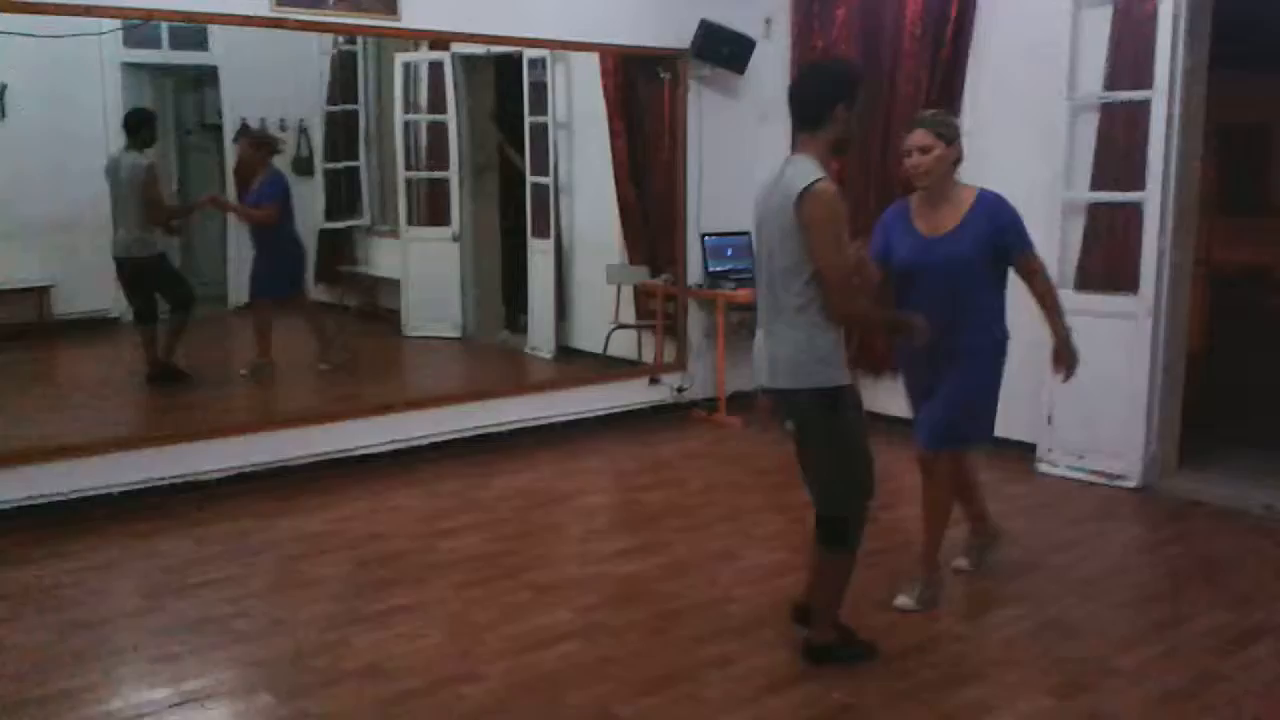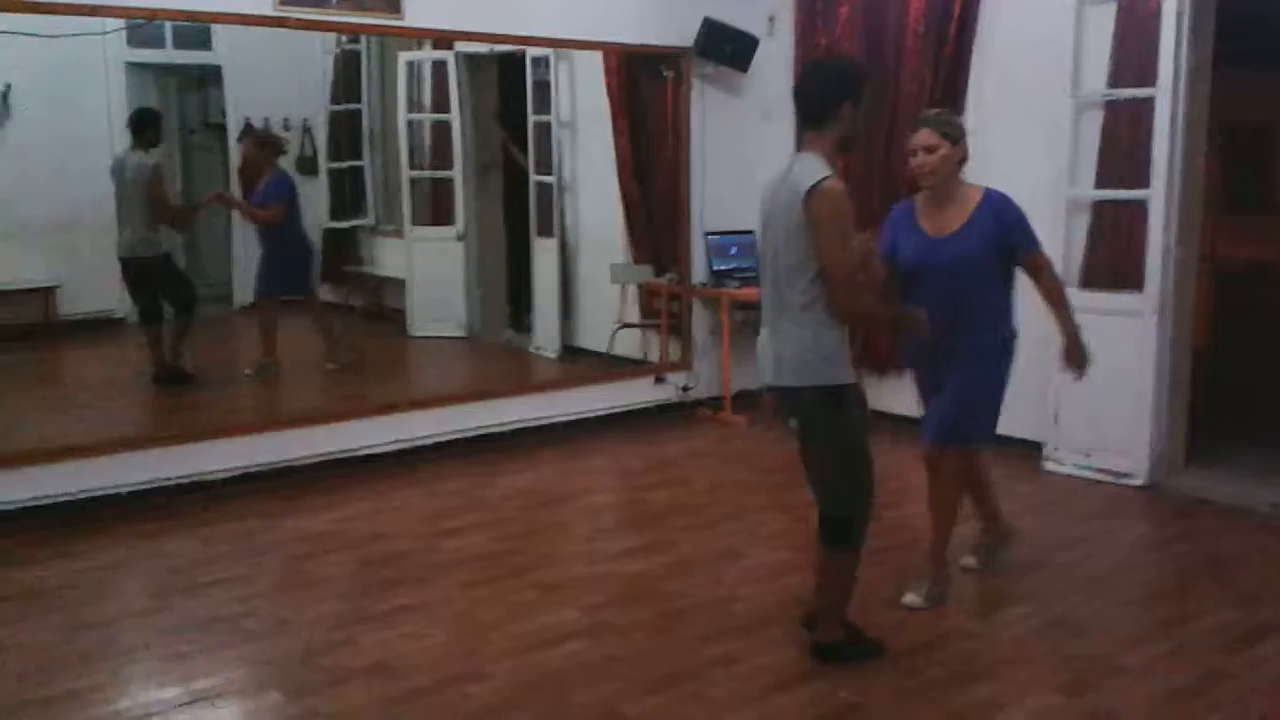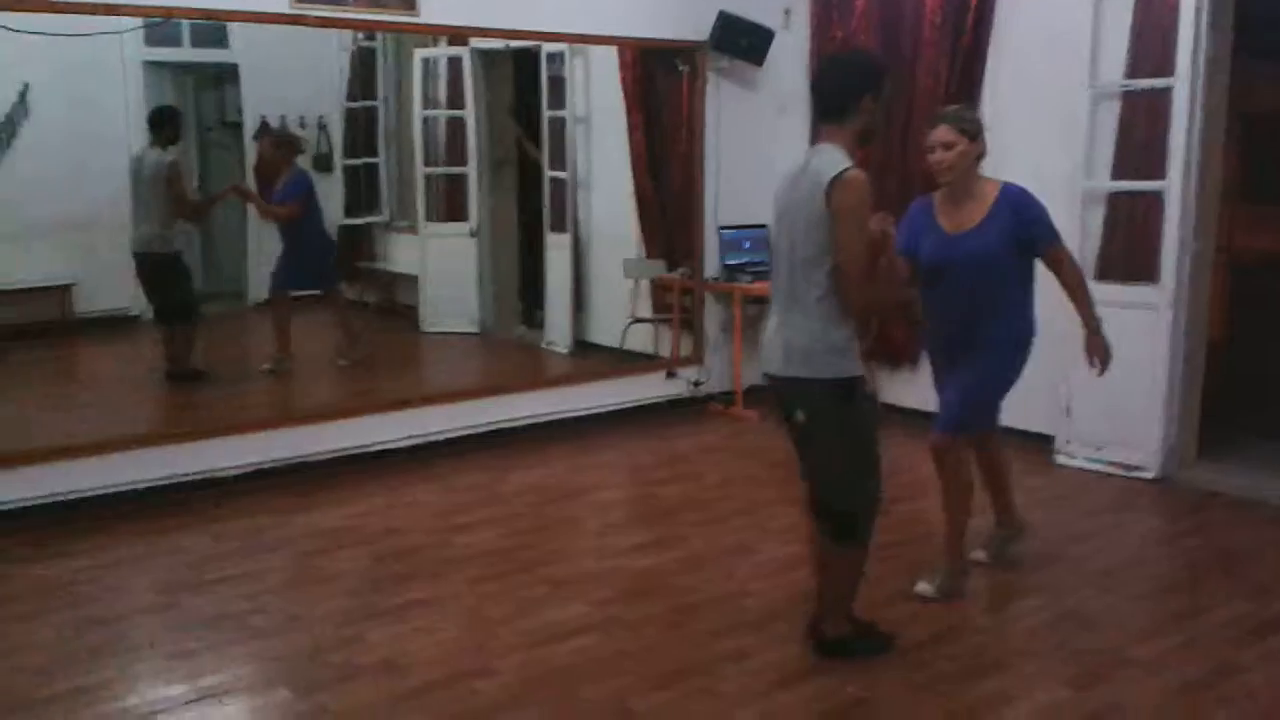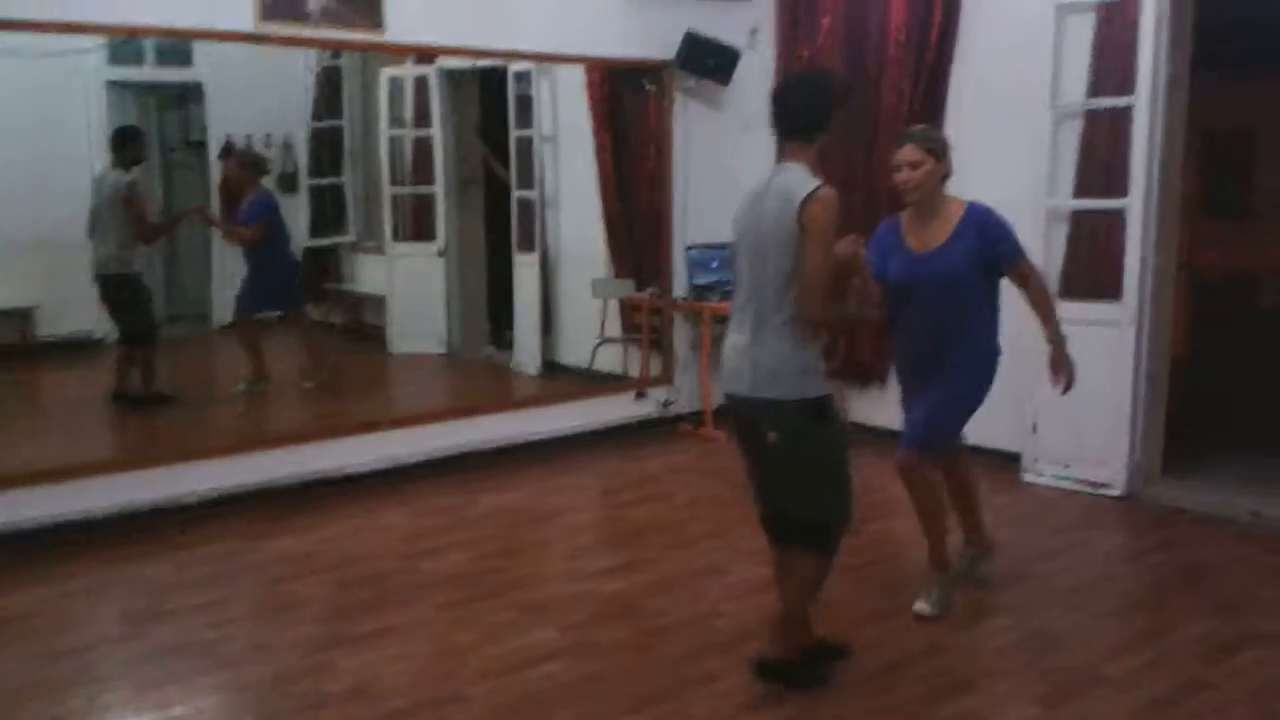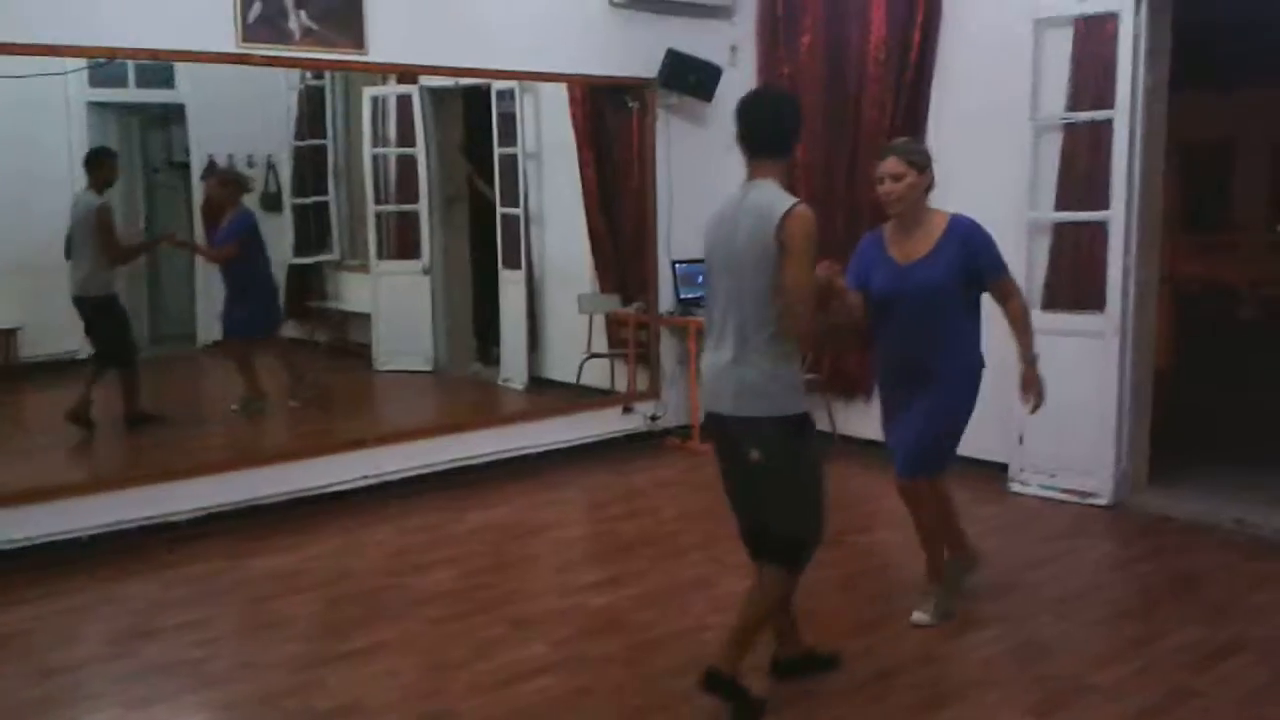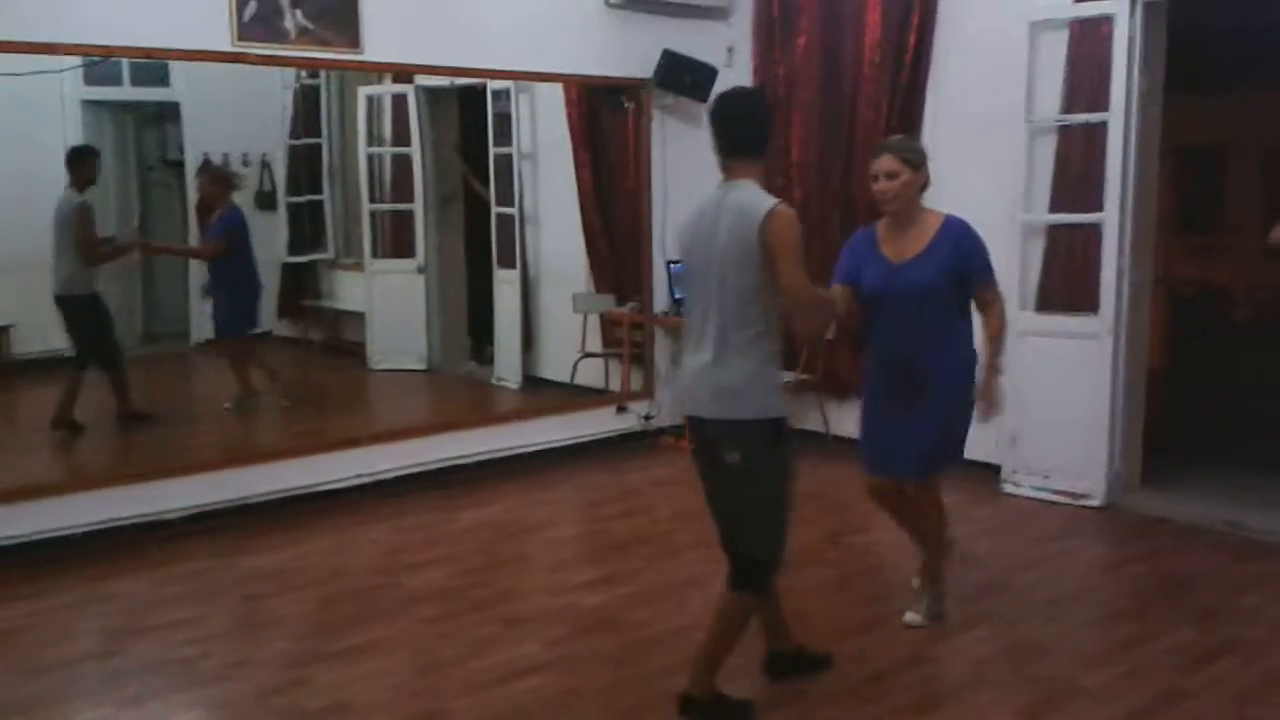
dt=0.1s
person 1, frame 1
left shoulder: (778, 184)
right shoulder: (820, 193)
right elbow: (842, 305)
left wrist: (854, 266)
right wrist: (901, 321)
left hip: (787, 368)
right hip: (813, 374)
left knee: (842, 491)
right knee: (845, 501)
left ankle: (817, 602)
right ankle: (823, 631)
person 1, frame 2
left shoulder: (785, 181)
right shoulder: (827, 190)
right elbow: (846, 303)
left wrist: (859, 262)
right wrist: (903, 314)
left hip: (792, 366)
right hip: (817, 372)
left knee: (841, 492)
right knee: (848, 500)
left ankle: (827, 610)
right ankle: (830, 629)
person 1, frame 3
left shoulder: (795, 177)
right shoulder: (847, 180)
right elbow: (855, 294)
left wrist: (871, 238)
left hip: (784, 360)
right hip: (824, 366)
left knee: (829, 493)
right knee: (854, 498)
left ankle: (833, 613)
right ankle: (836, 624)
person 1, frame 4
left shoulder: (756, 196)
right shoulder: (817, 198)
right elbow: (812, 312)
left wrist: (833, 260)
left hip: (743, 380)
right hip: (790, 385)
left knee: (783, 514)
right knee: (826, 513)
left ankle: (796, 635)
right ankle: (785, 647)
person 1, frame 5
left shoulder: (722, 216)
right shoulder: (792, 216)
right elbow: (799, 327)
left hip: (720, 399)
right hip: (770, 401)
left knee: (764, 533)
right knee: (796, 536)
left ankle: (789, 648)
right ankle: (726, 666)
person 1, frame 6
left shoulder: (695, 217)
right shoulder: (774, 217)
right elbow: (807, 325)
right wrist: (825, 303)
left hip: (699, 401)
right hip: (748, 405)
left knee: (743, 539)
right knee: (756, 551)
left ankle: (782, 646)
person 2, frame 1
left shoulder: (990, 210)
right shoulder: (895, 218)
left elbow: (1034, 275)
left wrist: (1061, 335)
left hip: (972, 355)
right hip: (918, 354)
left knee: (933, 456)
right knee: (948, 449)
left ankle: (928, 572)
right ankle: (983, 529)
person 2, frame 2
left shoulder: (995, 210)
right shoulder: (902, 217)
left elbow: (1042, 273)
left wrist: (1071, 334)
left hip: (979, 352)
right hip: (926, 351)
left knee: (939, 453)
right knee: (958, 447)
left ankle: (936, 570)
right ankle: (994, 528)
person 2, frame 3
left shoulder: (1014, 204)
right shoulder: (920, 214)
left elbow: (1063, 265)
left wrist: (1091, 325)
left hip: (997, 345)
right hip: (947, 347)
left knee: (945, 443)
right knee: (979, 435)
left ankle: (953, 561)
right ankle: (1009, 522)
person 2, frame 4
left shoulder: (979, 223)
right shoulder: (888, 234)
left elbow: (1029, 282)
left wrist: (1056, 343)
left hip: (964, 365)
right hip: (915, 366)
left knee: (912, 462)
right knee: (945, 454)
left ankle: (942, 573)
right ankle: (977, 542)
person 2, frame 5
left shoulder: (964, 235)
right shoulder: (871, 245)
left elbow: (1010, 297)
right elbow: (855, 314)
left wrist: (1028, 360)
right wrist: (831, 289)
left hip: (948, 380)
right hip: (896, 380)
left knee: (917, 482)
right knee: (917, 480)
left ankle: (940, 581)
right ankle: (962, 552)
person 2, frame 6
left shoulder: (955, 236)
right shoulder: (862, 243)
left elbow: (991, 306)
right elbow: (839, 307)
left wrist: (990, 370)
left hip: (943, 382)
right hip: (885, 382)
left knee: (920, 482)
right knee: (881, 485)
left ankle: (933, 582)
right ankle: (935, 545)
person 3, frame 1
left shoulder: (112, 164)
right shoulder: (145, 166)
right elbow: (159, 213)
left wrist: (163, 224)
right wrist: (194, 206)
left hip: (121, 252)
right hip: (146, 251)
left knee: (143, 311)
right knee: (183, 298)
left ankle: (154, 365)
right ankle: (164, 359)
person 3, frame 2
left shoulder: (118, 164)
right shoulder: (151, 165)
right elbow: (166, 213)
left wrist: (174, 218)
right wrist: (201, 204)
left hip: (126, 252)
right hip: (150, 251)
left knee: (149, 312)
right knee: (186, 302)
left ankle: (160, 365)
right ankle: (171, 362)
person 3, frame 3
left shoulder: (137, 161)
right shoulder: (169, 163)
right elbow: (188, 210)
left wrist: (187, 214)
right wrist: (218, 196)
left hip: (141, 247)
right hip: (162, 248)
left knee: (164, 309)
right knee: (186, 307)
left ankle: (174, 362)
right ankle: (181, 365)
person 3, frame 4
left shoulder: (100, 181)
right shoulder: (128, 184)
right elbow: (147, 232)
right wrist: (181, 216)
left hip: (102, 268)
right hip: (121, 269)
left knee: (130, 331)
right knee: (143, 330)
left ankle: (121, 386)
right ankle: (147, 389)
person 3, frame 5
left shoulder: (78, 203)
right shoulder: (100, 207)
right elbow: (116, 256)
left wrist: (116, 247)
right wrist: (152, 243)
left hip: (82, 291)
right hip: (99, 292)
left knee: (107, 352)
right knee: (124, 351)
left ankle: (81, 405)
right ankle: (133, 411)
person 3, frame 6
left shoulder: (64, 201)
right shoulder: (81, 205)
right elbow: (92, 256)
left wrist: (102, 241)
right wrist: (130, 246)
left hip: (65, 291)
right hip: (80, 291)
left knee: (86, 353)
right knee: (108, 351)
left ankle: (64, 412)
right ankle: (126, 408)
person 4, frame 1
left shoulder: (274, 180)
right shoulder: (257, 179)
left elbow: (266, 217)
left wrist: (232, 207)
left hip: (283, 252)
right hip: (267, 252)
right knee: (260, 303)
left ankle: (327, 349)
right ankle: (263, 358)
person 4, frame 2
left shoulder: (280, 181)
right shoulder: (264, 179)
left elbow: (272, 217)
left wrist: (238, 204)
left hip: (292, 251)
right hip: (275, 251)
right knee: (265, 302)
right ankle: (268, 358)
person 4, frame 3
left shoulder: (298, 179)
right shoulder: (282, 178)
left elbow: (287, 215)
left wrist: (255, 199)
left hip: (314, 248)
right hip: (295, 249)
left knee: (332, 297)
right knee: (278, 296)
left ankle: (350, 344)
right ankle: (283, 353)
person 4, frame 4
left shoulder: (262, 200)
right shoulder: (247, 199)
left elbow: (249, 237)
left wrist: (217, 223)
left hip: (280, 270)
right hip: (260, 270)
left knee: (297, 319)
right knee: (243, 319)
left ankle: (316, 366)
right ankle: (258, 374)
person 4, frame 5
left shoulder: (242, 219)
right shoulder: (225, 218)
left elbow: (224, 255)
left wrist: (190, 246)
left hip: (256, 291)
right hip: (239, 291)
left knee: (271, 341)
right knee: (232, 344)
left ankle: (296, 384)
right ankle: (254, 392)
person 4, frame 6
left shoulder: (231, 216)
right shoulder: (218, 215)
left elbow: (210, 252)
left wrist: (168, 250)
right wrist: (212, 283)
left hip: (241, 289)
right hip: (226, 289)
left knee: (234, 343)
right knee: (225, 343)
right ankle: (247, 391)
